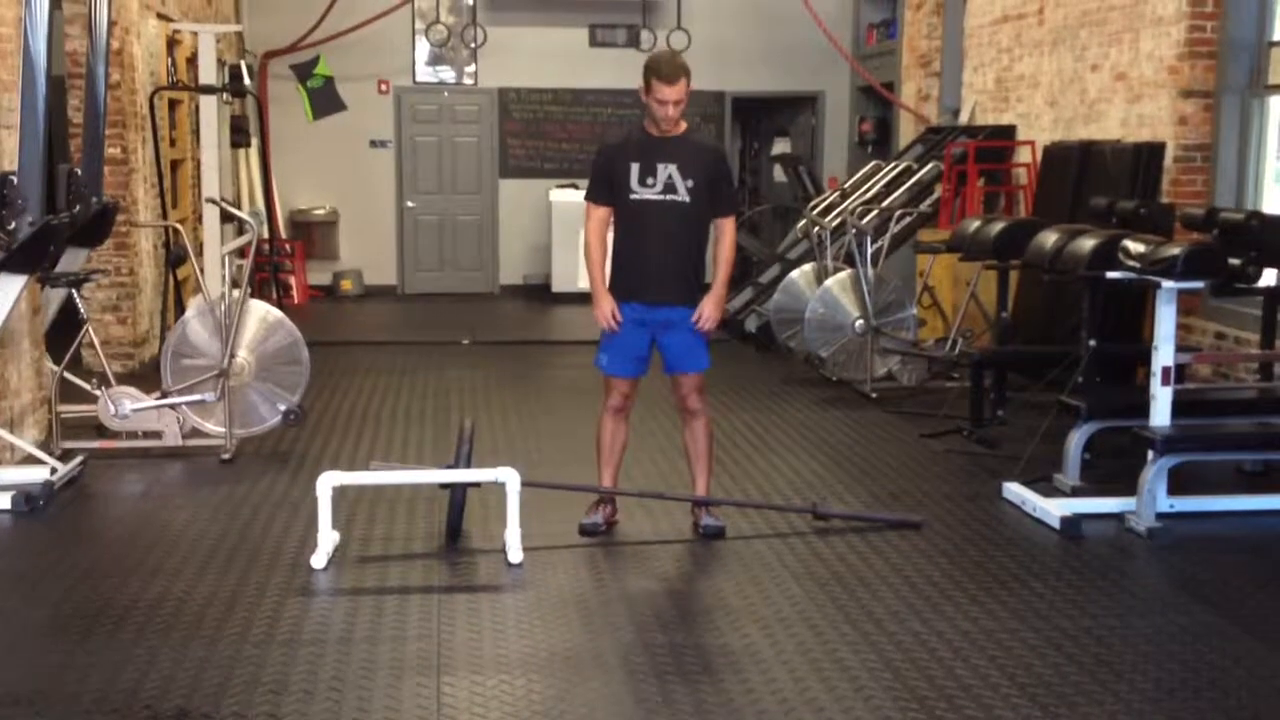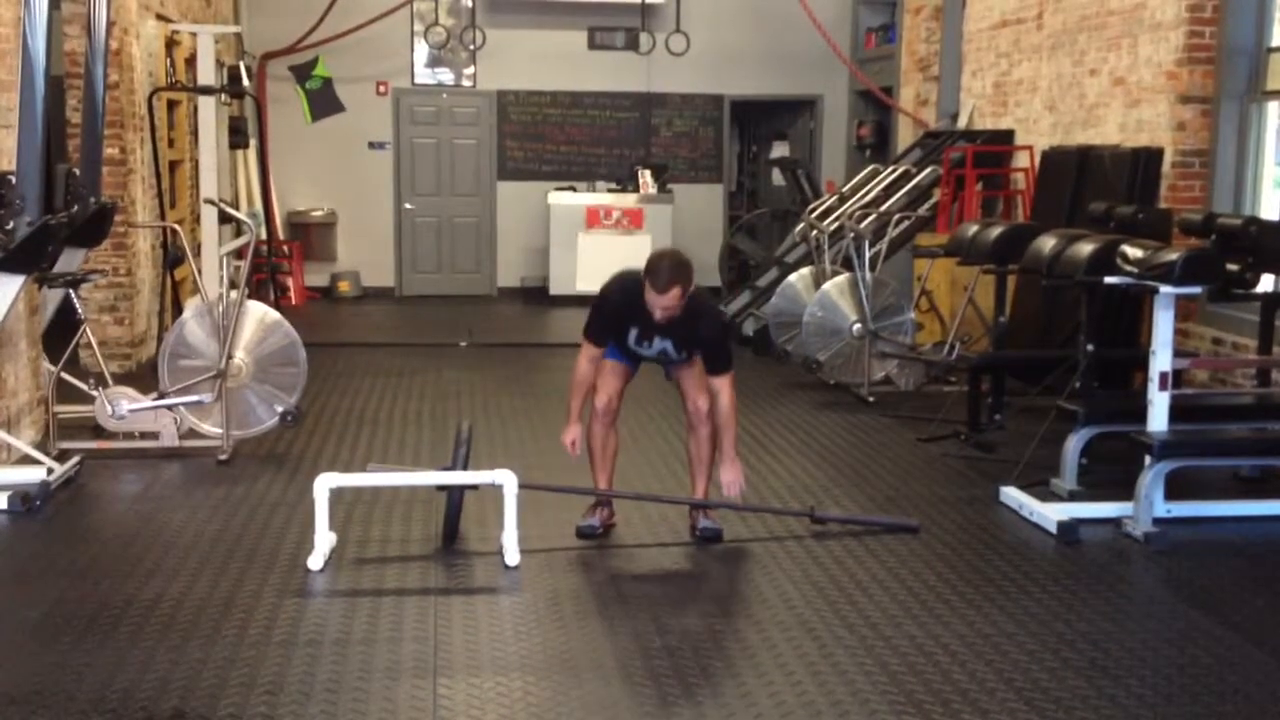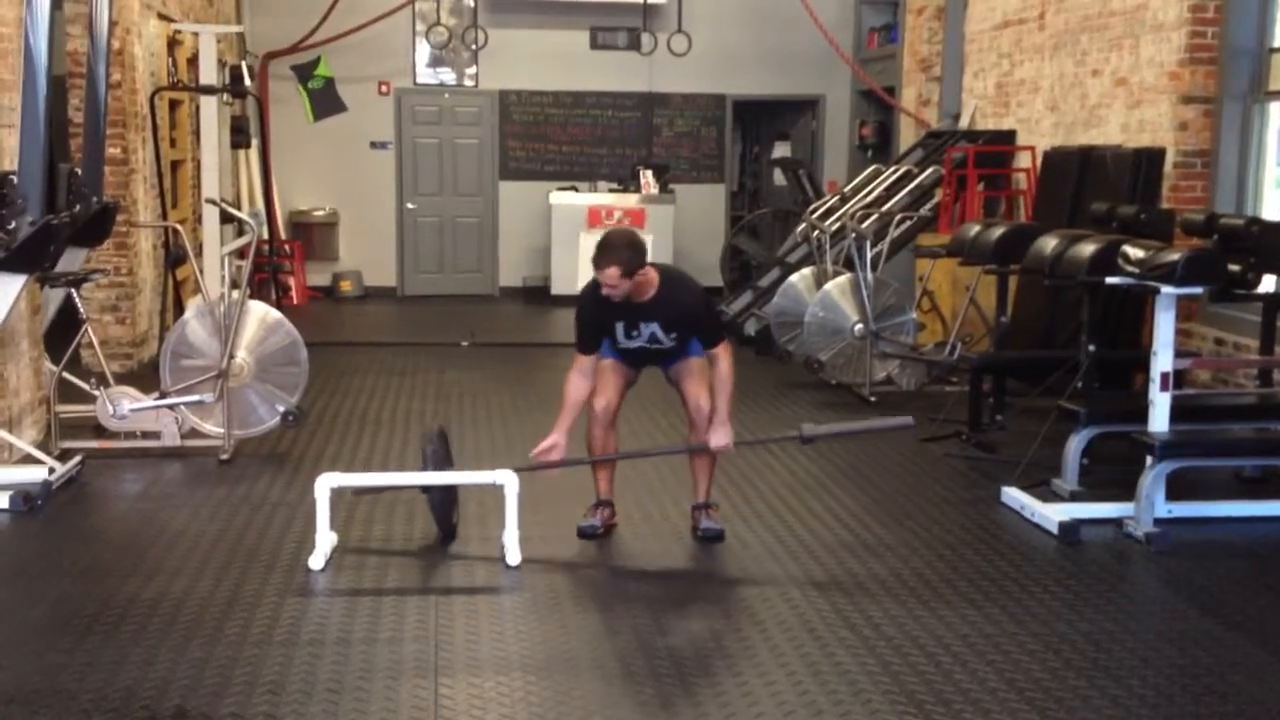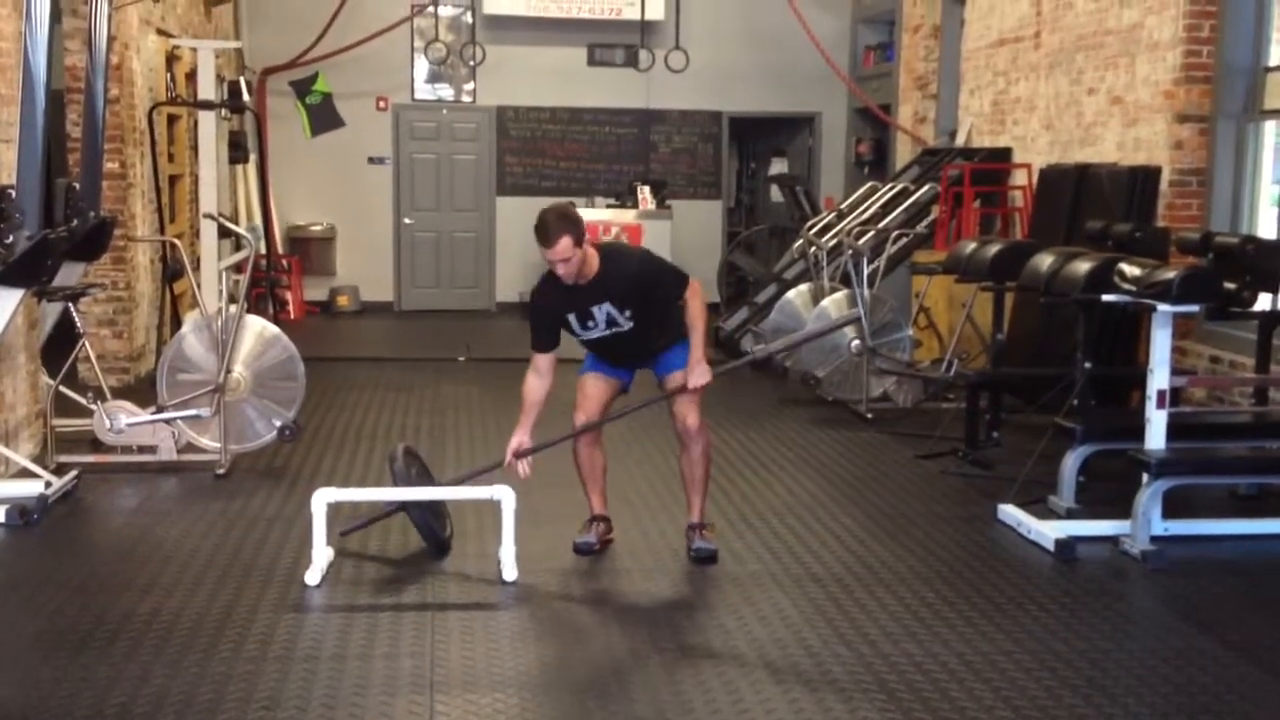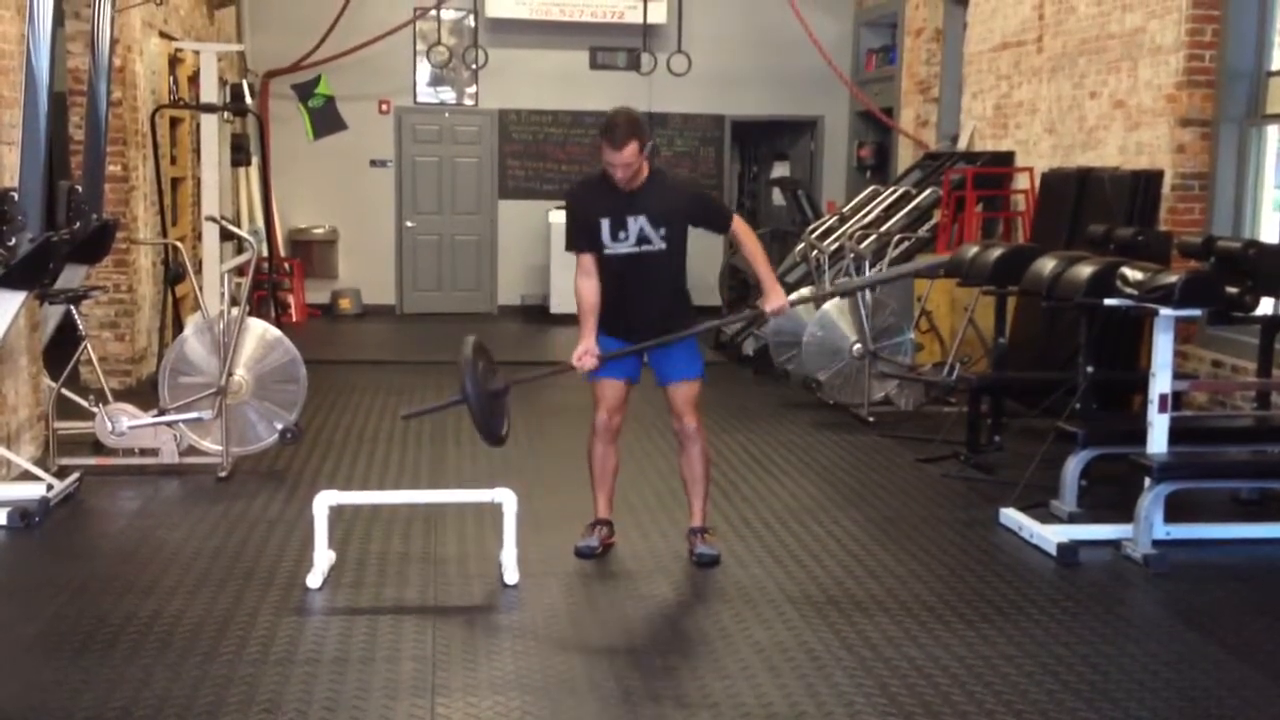
dt=1s
person 1, frame 1
left shoulder: (708, 156)
right shoulder: (615, 154)
left elbow: (726, 228)
right elbow: (596, 224)
left wrist: (718, 293)
right wrist: (599, 292)
left hip: (687, 305)
right hip: (626, 303)
left knee: (693, 402)
right knee: (617, 400)
left ankle: (702, 501)
right ankle: (606, 499)
person 1, frame 2
left shoulder: (707, 317)
right shoulder: (617, 294)
left elbow: (722, 389)
right elbow: (589, 356)
left wrist: (730, 459)
right wrist: (573, 421)
left hip: (683, 349)
right hip: (624, 343)
left knee: (701, 408)
right knee: (603, 404)
left ankle: (699, 507)
right ankle: (603, 504)
person 1, frame 3
left shoulder: (685, 293)
right shoulder: (593, 299)
left elbow: (721, 353)
right elbow: (582, 371)
left wrist: (722, 422)
right wrist: (560, 433)
left hip: (680, 346)
right hip: (621, 349)
left knee: (702, 408)
right knee: (601, 407)
left ankle: (702, 506)
right ankle: (604, 504)
person 1, frame 4
left shoulder: (633, 263)
right shoulder: (546, 297)
left elbow: (692, 293)
right elbow: (540, 369)
left wrist: (697, 359)
right wrist: (523, 431)
left hip: (666, 343)
right hip: (608, 355)
left knee: (690, 424)
right knee: (584, 421)
left ankle: (697, 524)
right ankle: (600, 520)
person 1, frame 5
left shoulder: (677, 192)
right shoulder: (584, 198)
left elbow: (737, 228)
right elbow: (587, 271)
left wrist: (770, 286)
right wrist: (587, 335)
left hip: (674, 325)
right hip: (615, 328)
left knee: (688, 424)
right knee: (605, 422)
left ankle: (698, 527)
right ankle: (602, 523)
